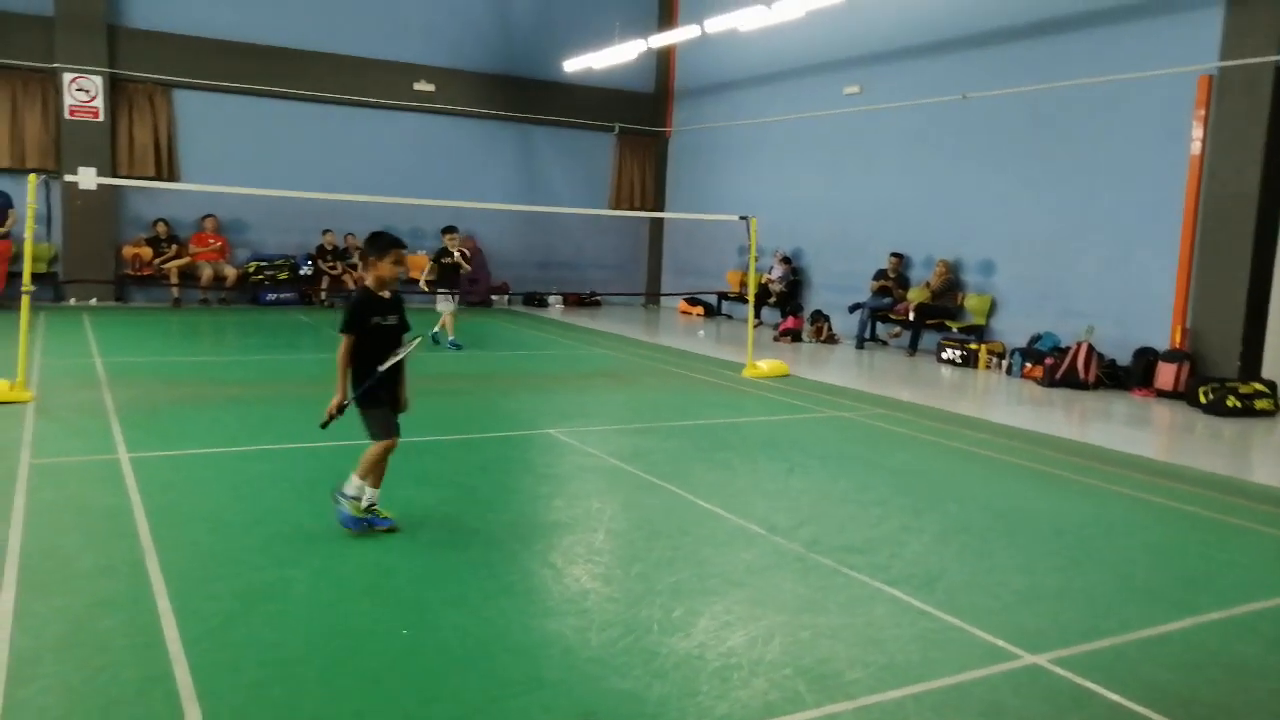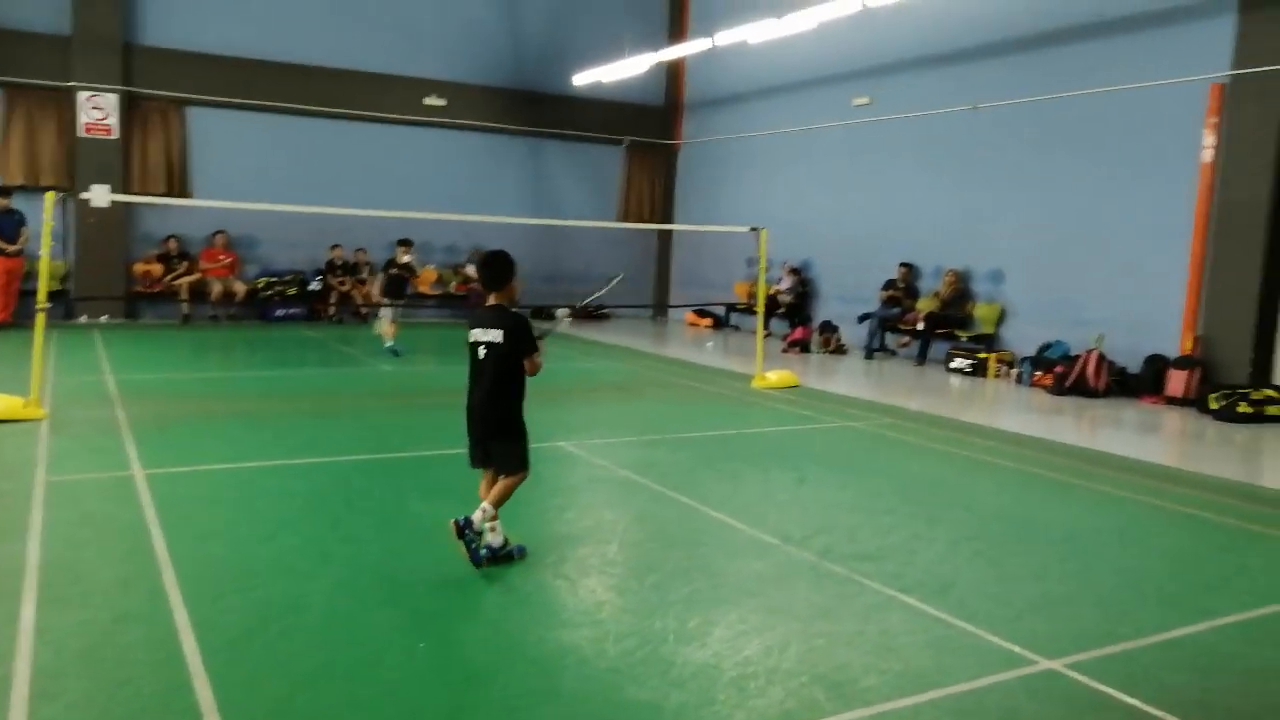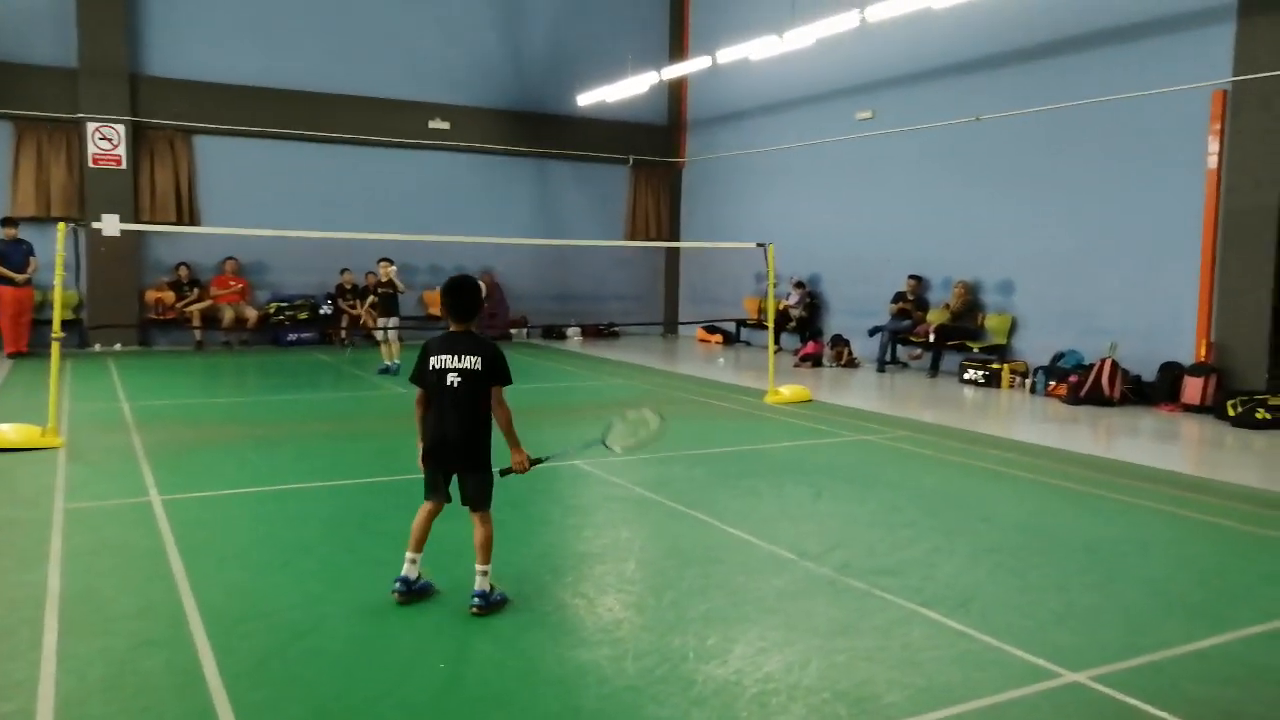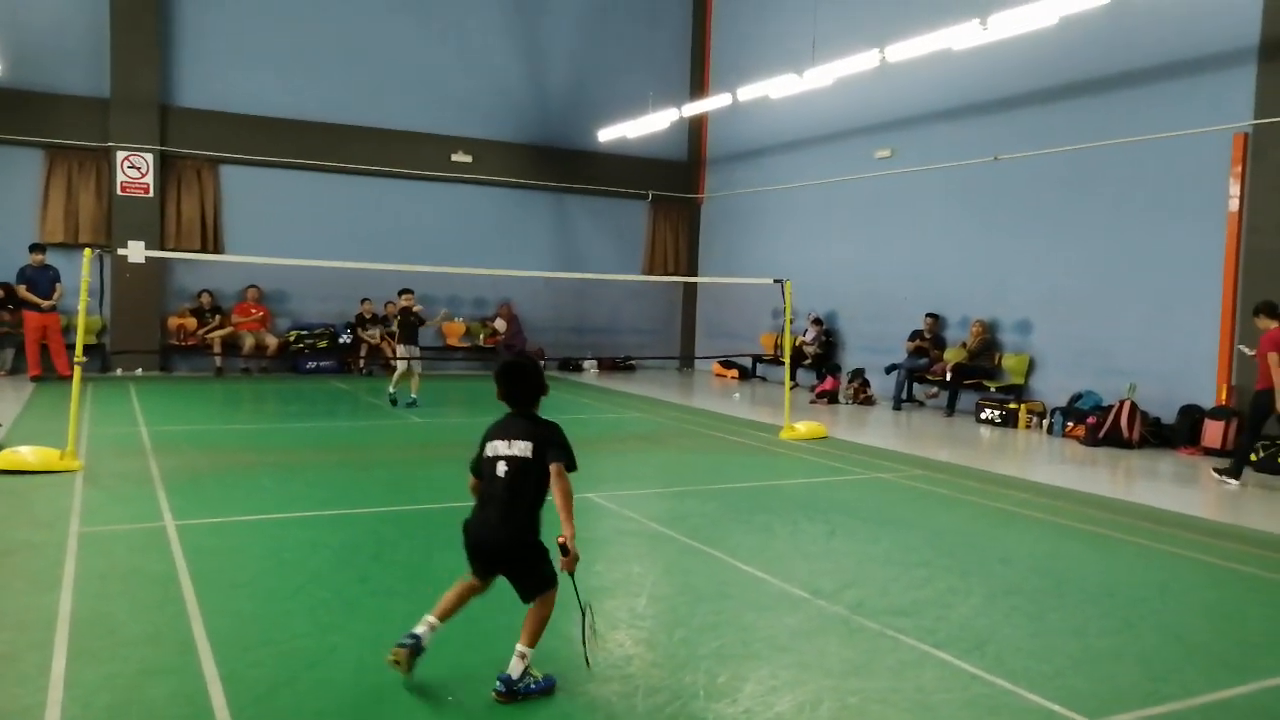
dt=1s
person 1, frame 1
left shoulder: (396, 301)
right shoulder: (360, 302)
right elbow: (346, 348)
left wrist: (402, 387)
right wrist: (341, 391)
left hip: (389, 386)
right hip: (369, 387)
left knee: (382, 443)
right knee: (386, 441)
left ankle: (367, 503)
right ankle: (349, 493)
person 1, frame 2
left shoulder: (476, 319)
right shoulder: (516, 322)
right elbow: (531, 368)
right wrist: (537, 353)
left hip: (477, 409)
right hip: (504, 413)
left knee: (490, 473)
right knee: (515, 472)
left ankle: (493, 541)
right ankle: (473, 523)
person 1, frame 3
left shoulder: (431, 348)
right shoulder: (488, 351)
left elbow: (420, 399)
right elbow: (497, 402)
left wrist: (423, 441)
right wrist: (515, 448)
left hip: (437, 443)
right hip: (472, 445)
left knee: (431, 504)
right knee: (480, 515)
left ankle: (407, 577)
right ankle: (483, 591)
person 1, frame 4
left shoulder: (493, 430)
right shoulder: (549, 433)
right elbow: (558, 478)
right wrist: (569, 533)
left hip: (477, 530)
right hip: (518, 542)
left knee: (476, 582)
right knee: (545, 593)
left ankle: (417, 637)
right ankle: (514, 677)
